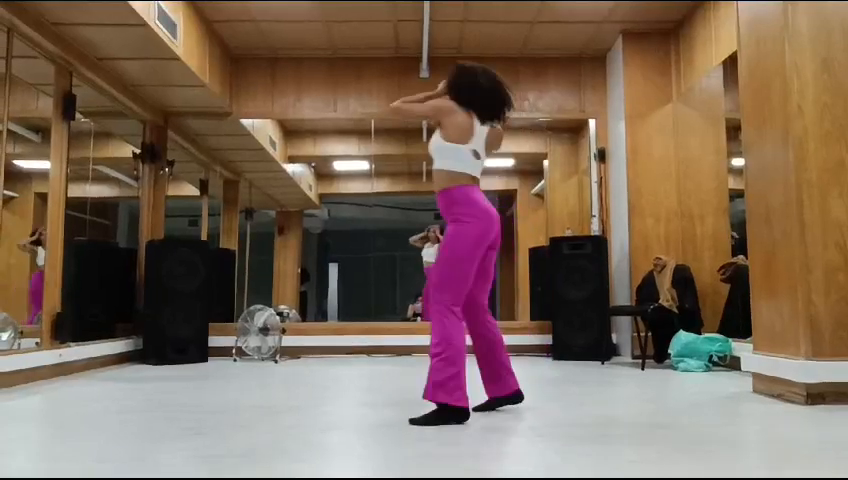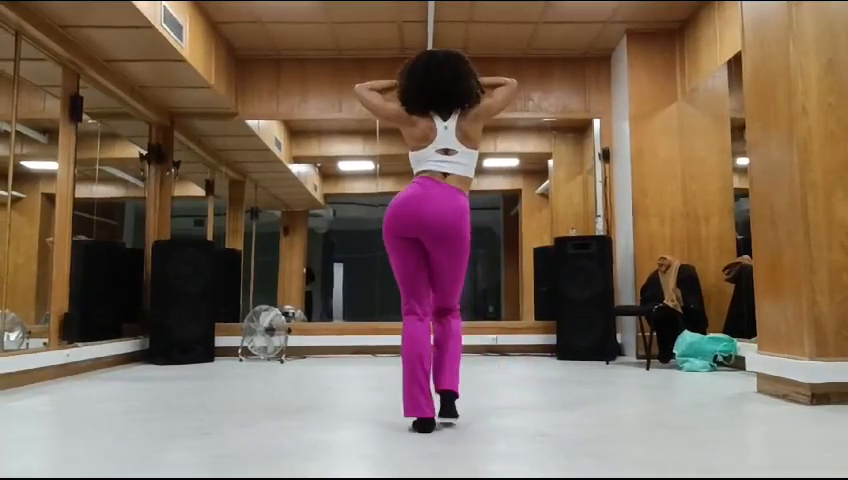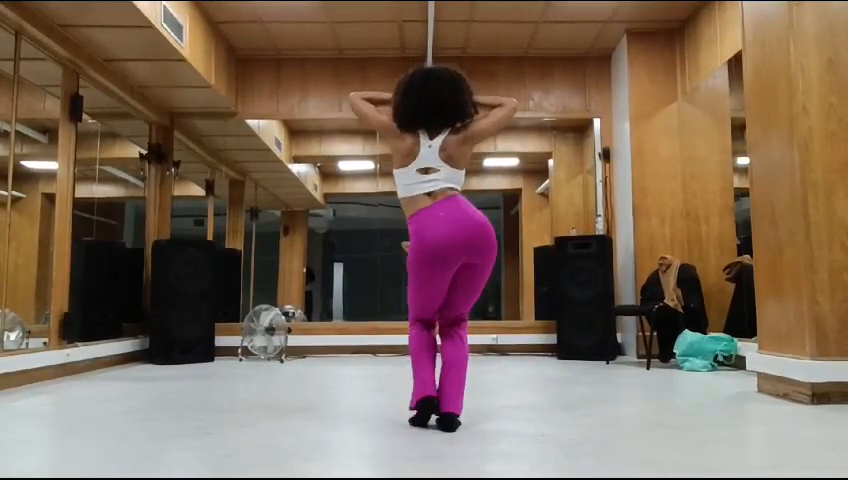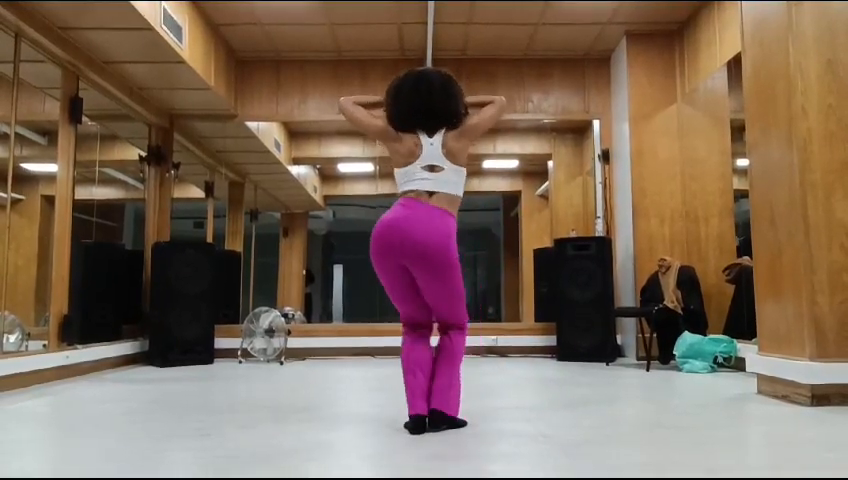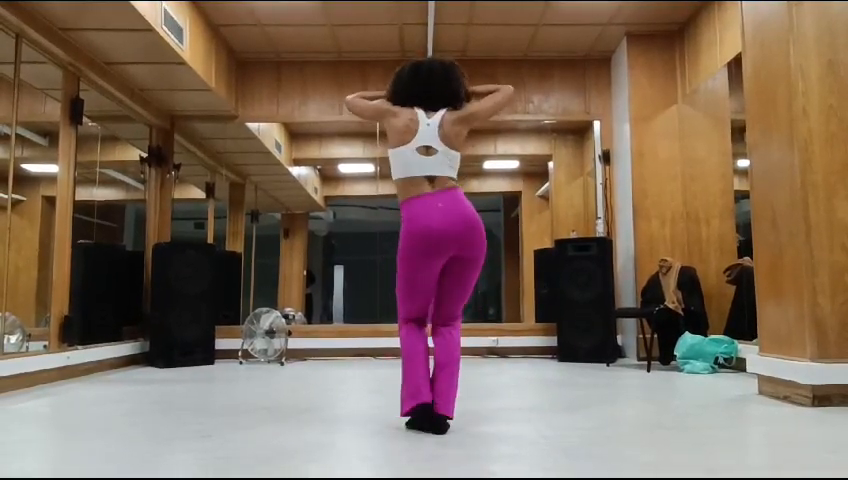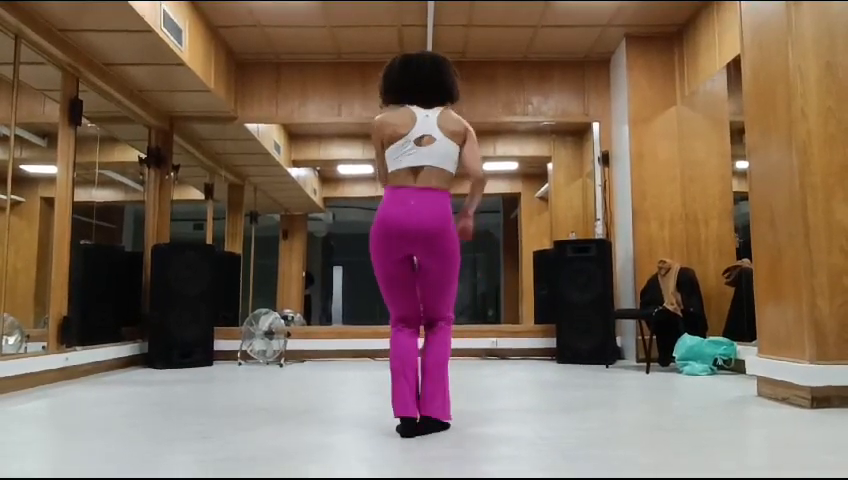
dt=0.7s
person 1, frame 1
left shoulder: (449, 109)
right shoulder: (490, 129)
left elbow: (397, 107)
left wrist: (435, 94)
right wrist: (489, 107)
left hip: (466, 215)
right hip: (479, 214)
left knee: (442, 305)
right knee: (476, 309)
left ankle: (451, 401)
right ankle: (505, 387)
person 1, frame 2
left shoulder: (411, 121)
right shoulder: (473, 117)
left elbow: (362, 90)
right elbow: (510, 85)
left wrist: (400, 82)
right wrist: (473, 82)
left hip: (406, 207)
right hip: (450, 213)
left knee: (415, 311)
right knee: (447, 309)
left ankle: (421, 411)
right ankle: (448, 390)
person 1, frame 3
left shoulder: (398, 137)
right shoulder: (462, 139)
left elbow: (355, 98)
right elbow: (510, 105)
left wrist: (395, 98)
right wrist: (471, 100)
left hip: (428, 238)
right hip: (472, 226)
left knee: (421, 322)
right knee: (455, 323)
left ankle: (425, 396)
right ankle: (449, 410)
person 1, frame 4
left shoulder: (397, 139)
right shoulder: (459, 136)
left elbow: (346, 104)
right elbow: (499, 103)
left wrist: (386, 99)
right wrist: (460, 101)
left hip: (391, 230)
right hip: (435, 237)
left knee: (415, 325)
right knee: (453, 326)
left ankle: (418, 412)
right ankle: (442, 409)
person 1, frame 5
left shoulder: (395, 116)
right shoulder: (458, 119)
left elbow: (351, 100)
right elbow: (507, 91)
left wrist: (390, 96)
right wrist: (466, 91)
left hip: (421, 225)
right hip: (464, 219)
left knee: (411, 319)
right knee: (447, 321)
left ankle: (419, 401)
right ankle: (441, 412)
person 1, frame 6
left shoulder: (385, 121)
right shoulder: (458, 123)
right elbow: (476, 177)
right wrist: (468, 216)
left hip: (390, 219)
right hip: (435, 220)
left knee: (403, 323)
right knee: (438, 320)
left ankle: (407, 415)
right ankle: (432, 411)
